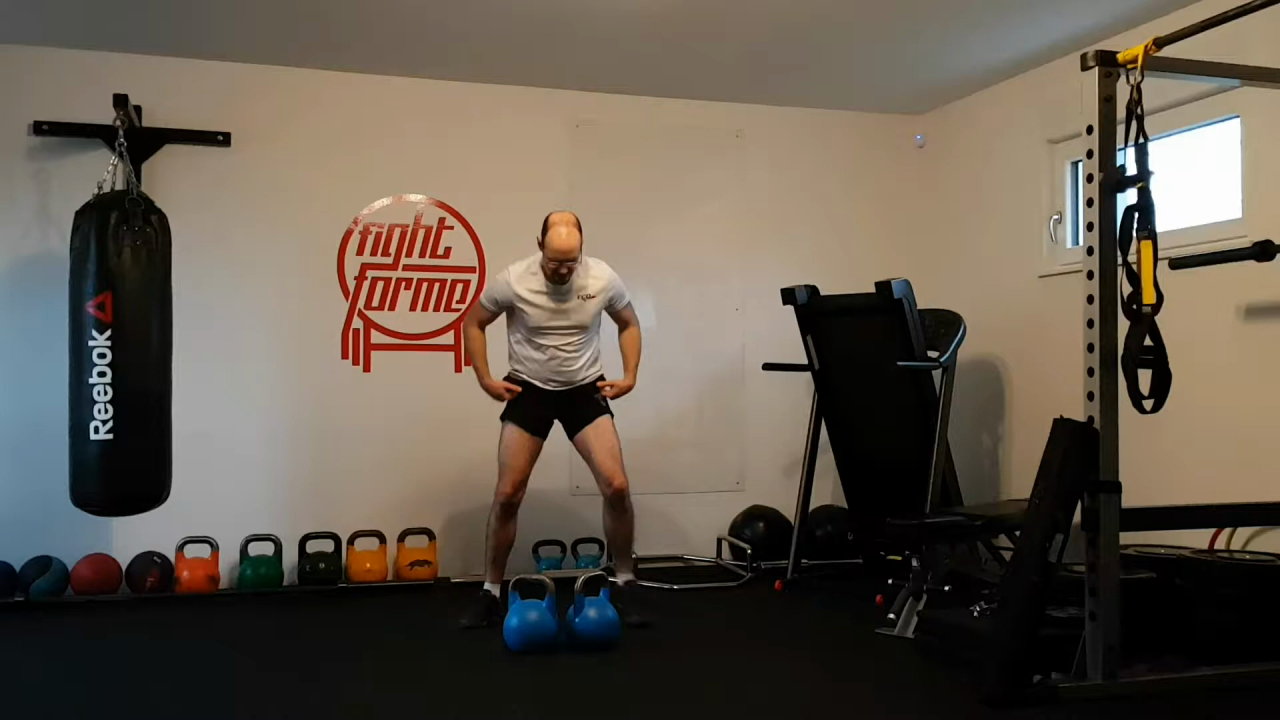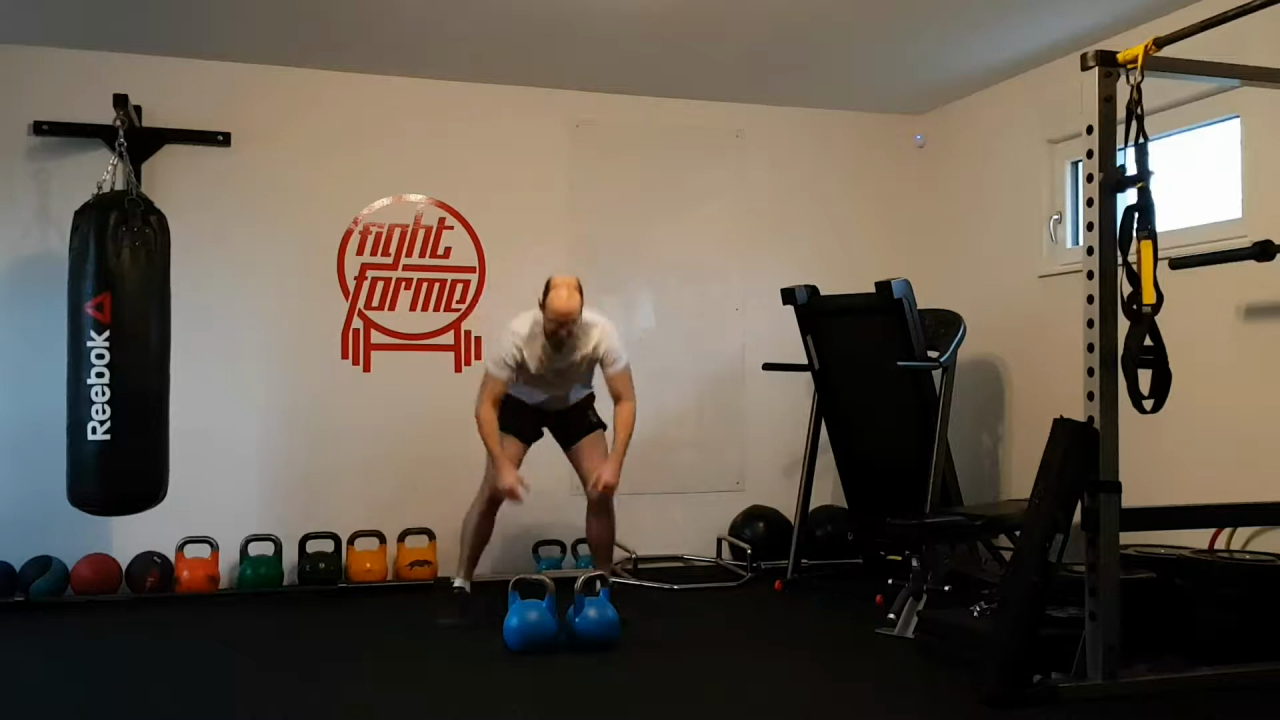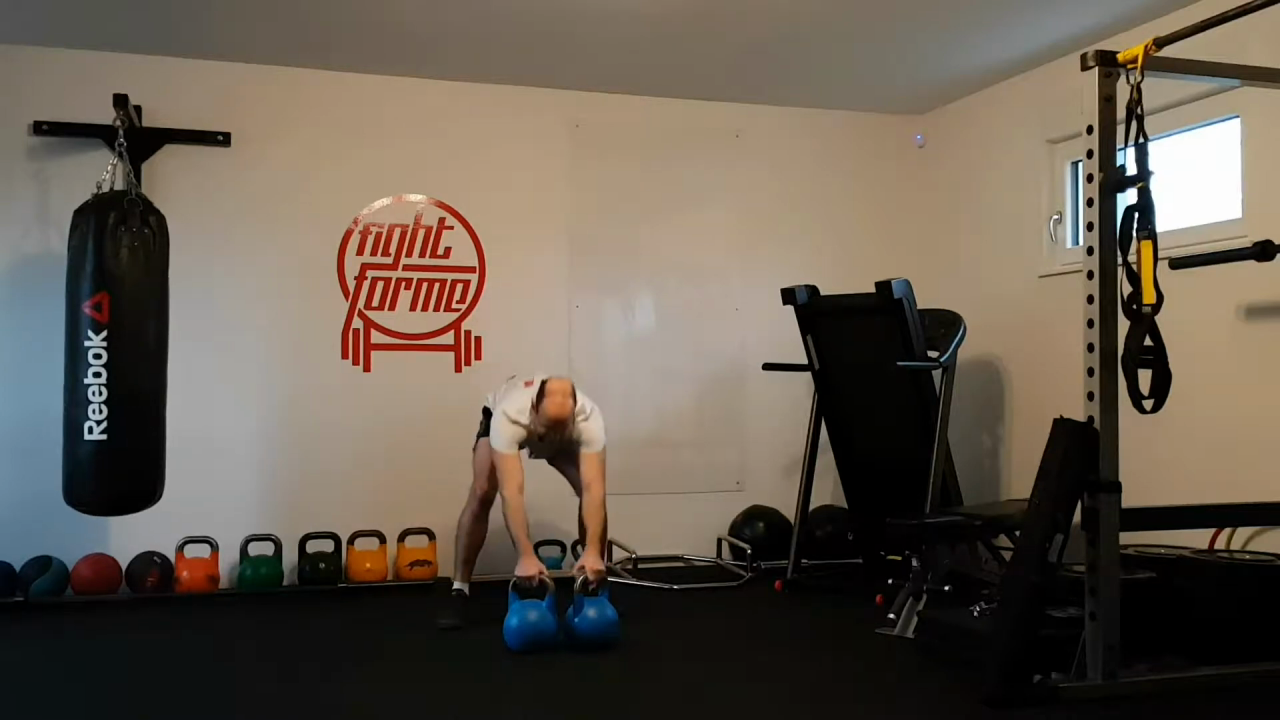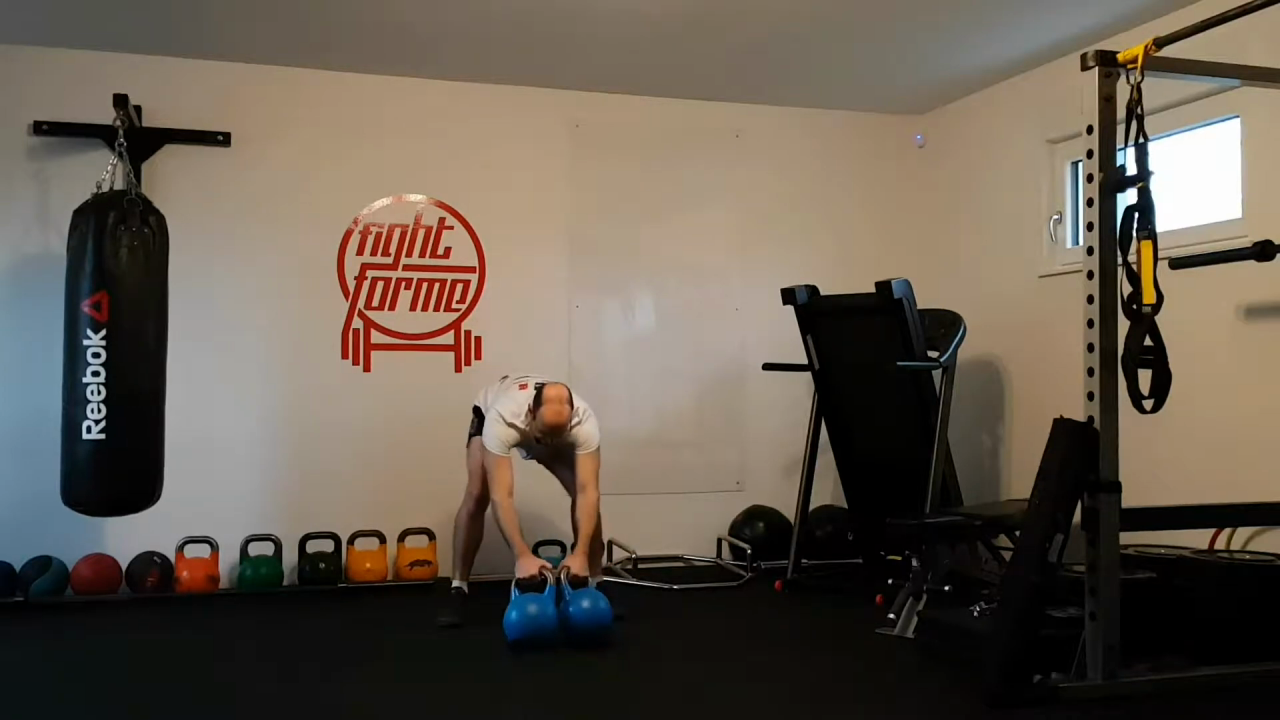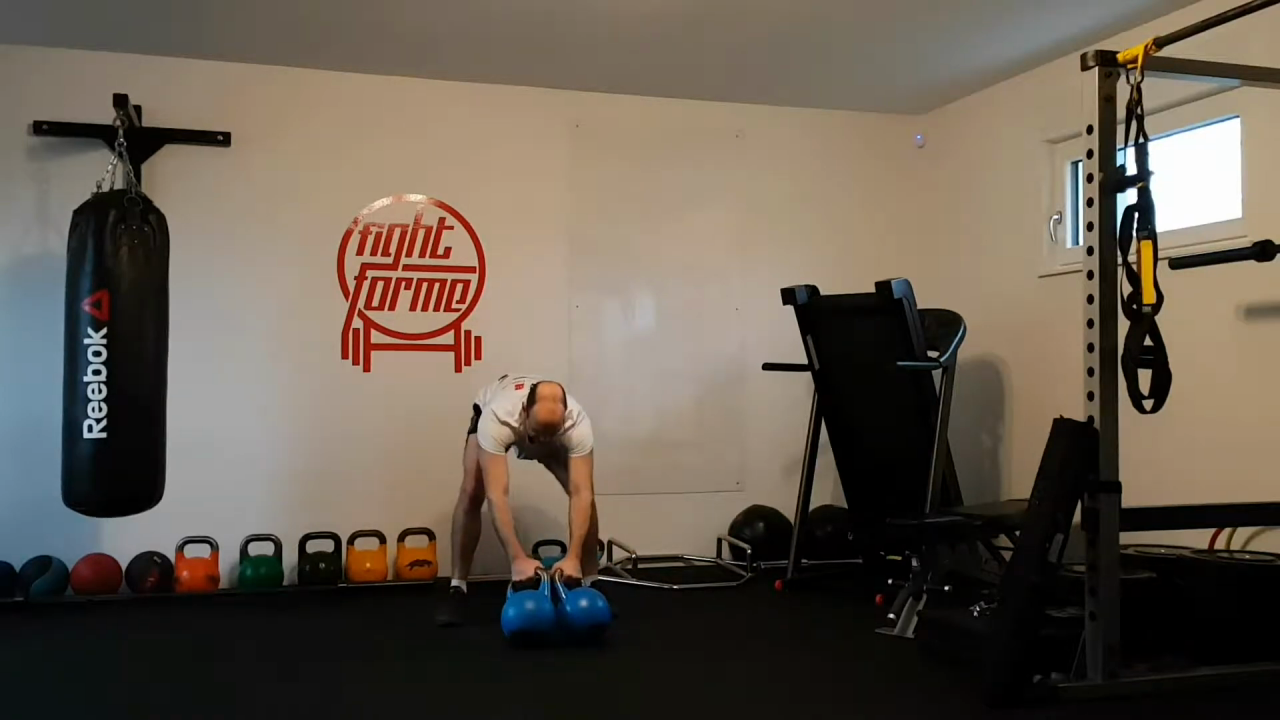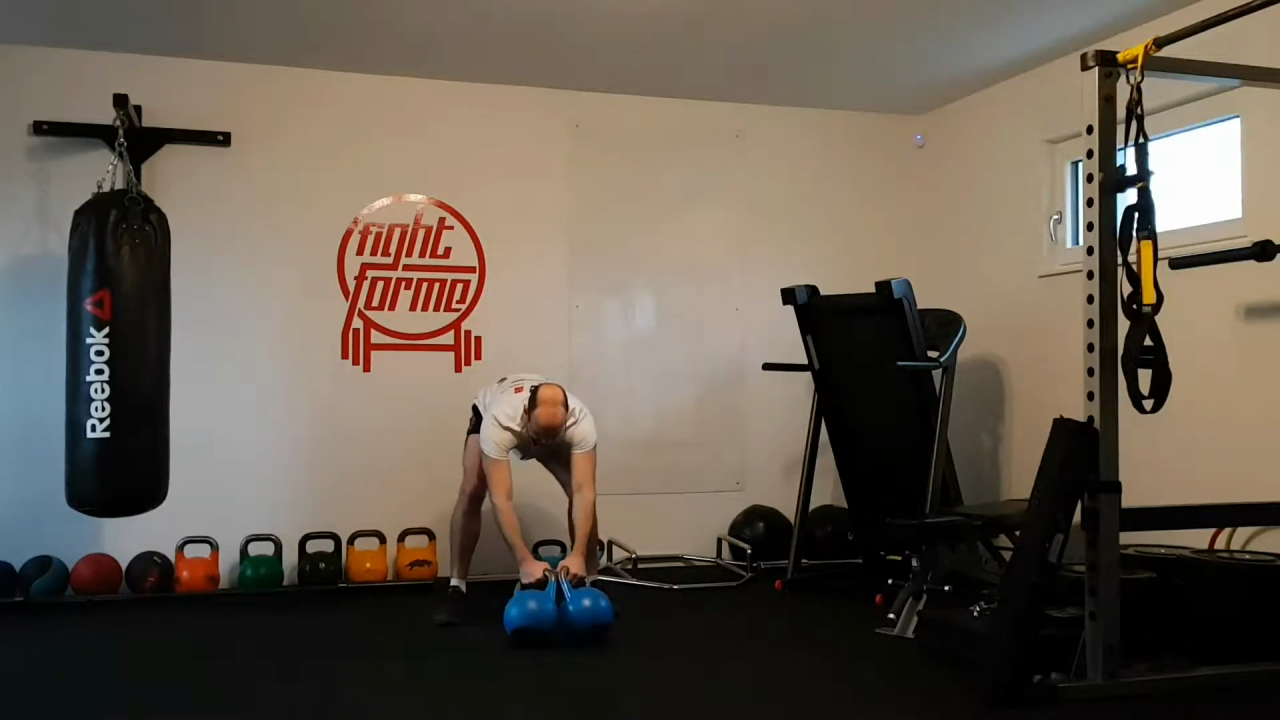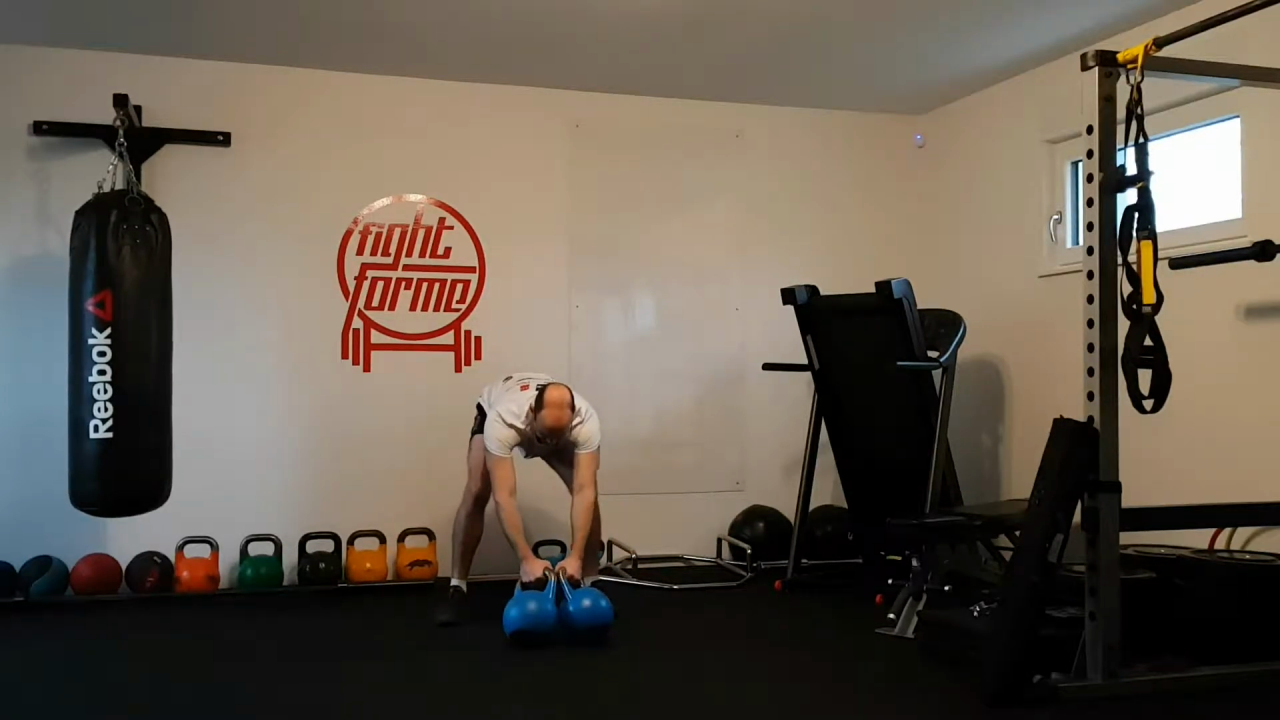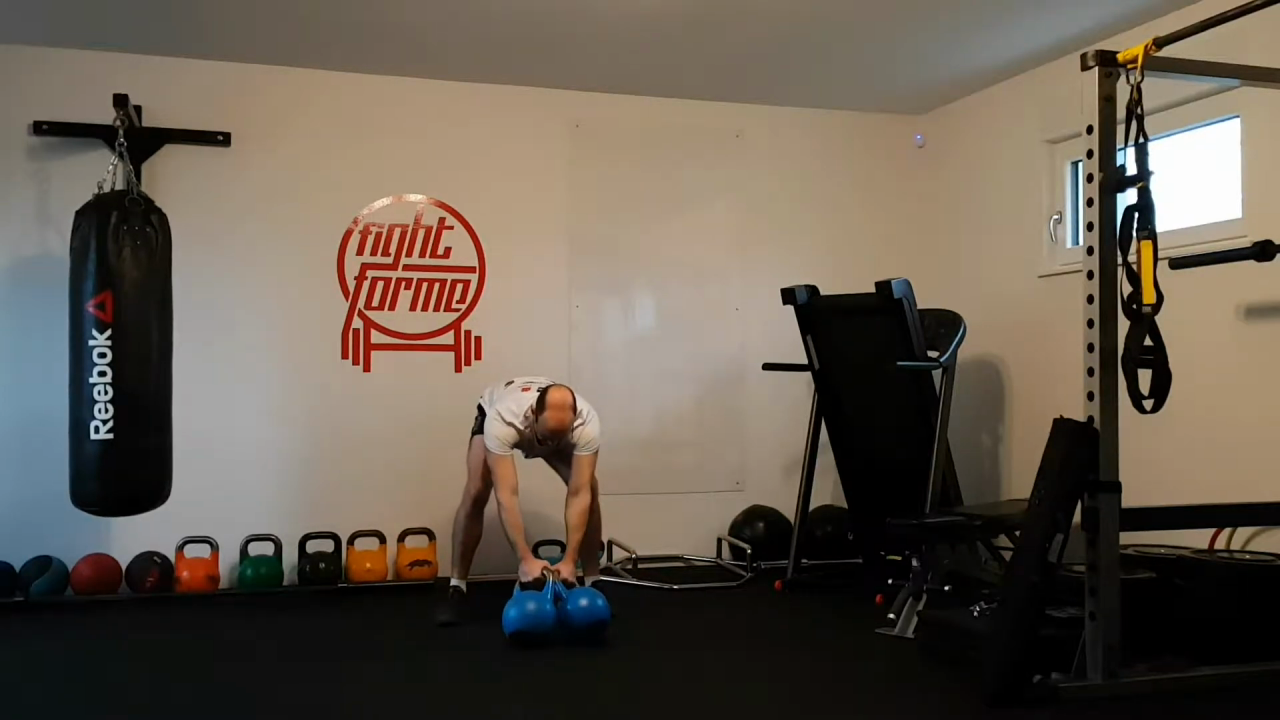
dt=0.3s
person 1, frame 1
left shoulder: (604, 278)
right shoulder: (512, 280)
left elbow: (629, 325)
right elbow: (472, 324)
left wrist: (630, 376)
right wrist: (486, 381)
left hip: (584, 391)
right hip: (528, 392)
left knee: (616, 486)
right knee: (507, 494)
left ankle: (623, 584)
right ankle: (491, 593)
person 1, frame 2
left shoulder: (602, 333)
right shoulder: (516, 337)
left elbow: (626, 400)
right elbow: (486, 406)
left wrist: (614, 462)
right wrist: (503, 466)
left hip: (575, 404)
right hip: (520, 403)
left knee: (600, 494)
right knee: (491, 493)
right ankle: (461, 587)
person 1, frame 3
left shoulder: (588, 417)
right shoulder: (509, 417)
left elbow: (594, 489)
right elbow: (512, 492)
left wrist: (593, 551)
right wrist: (526, 555)
left knee: (587, 492)
right knee: (481, 494)
right ankle: (459, 591)
person 1, frame 4
left shoulder: (582, 420)
right shoulder: (501, 420)
left elbow: (588, 491)
right elbow: (501, 496)
left wrist: (581, 554)
right wrist: (523, 555)
right hip: (489, 409)
left knee: (581, 491)
right knee: (478, 495)
left ankle: (594, 586)
right ankle: (458, 590)
person 1, frame 5
left shoulder: (577, 423)
right shoulder: (495, 419)
left elbow: (581, 494)
right elbow: (496, 495)
left wrist: (573, 556)
right wrist: (518, 558)
left knee: (583, 493)
right knee: (472, 492)
left ankle: (591, 585)
right ankle: (457, 589)
person 1, frame 6
left shoulder: (581, 421)
right shoulder: (497, 423)
left elbow: (584, 491)
right elbow: (500, 499)
left wrist: (578, 554)
right wrist: (525, 560)
left knee: (579, 492)
right knee: (470, 493)
right ankle: (457, 589)
person 1, frame 7
left shoulder: (586, 421)
right shoulder: (502, 420)
left elbow: (583, 491)
right elbow: (504, 496)
left wrist: (575, 556)
right wrist: (527, 558)
left hip: (555, 423)
right hip: (493, 409)
left knee: (588, 489)
right knee: (476, 493)
left ankle: (592, 584)
right ankle: (457, 589)
person 1, frame 8
left shoulder: (587, 423)
right shoulder: (501, 419)
left elbow: (579, 495)
right elbow: (506, 495)
left wrist: (569, 560)
right wrist: (525, 558)
left hip: (555, 424)
left knee: (590, 491)
right knee: (475, 494)
left ankle: (593, 584)
right ankle: (457, 589)
